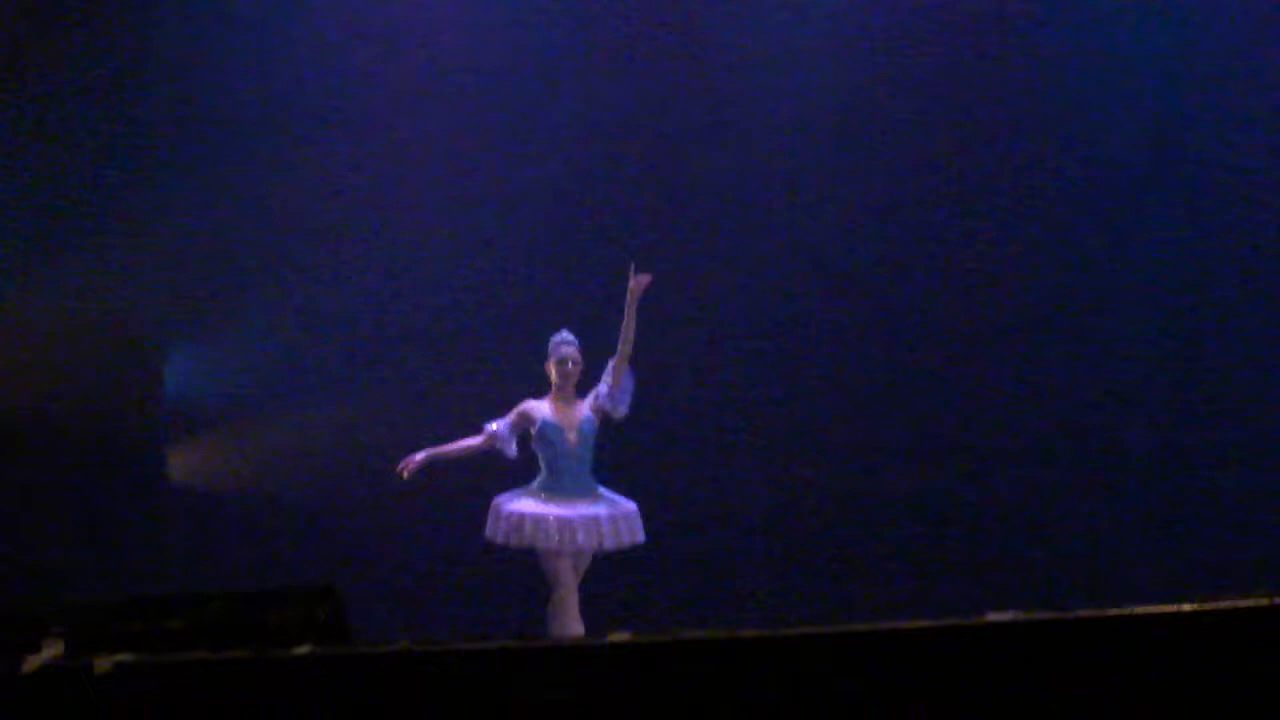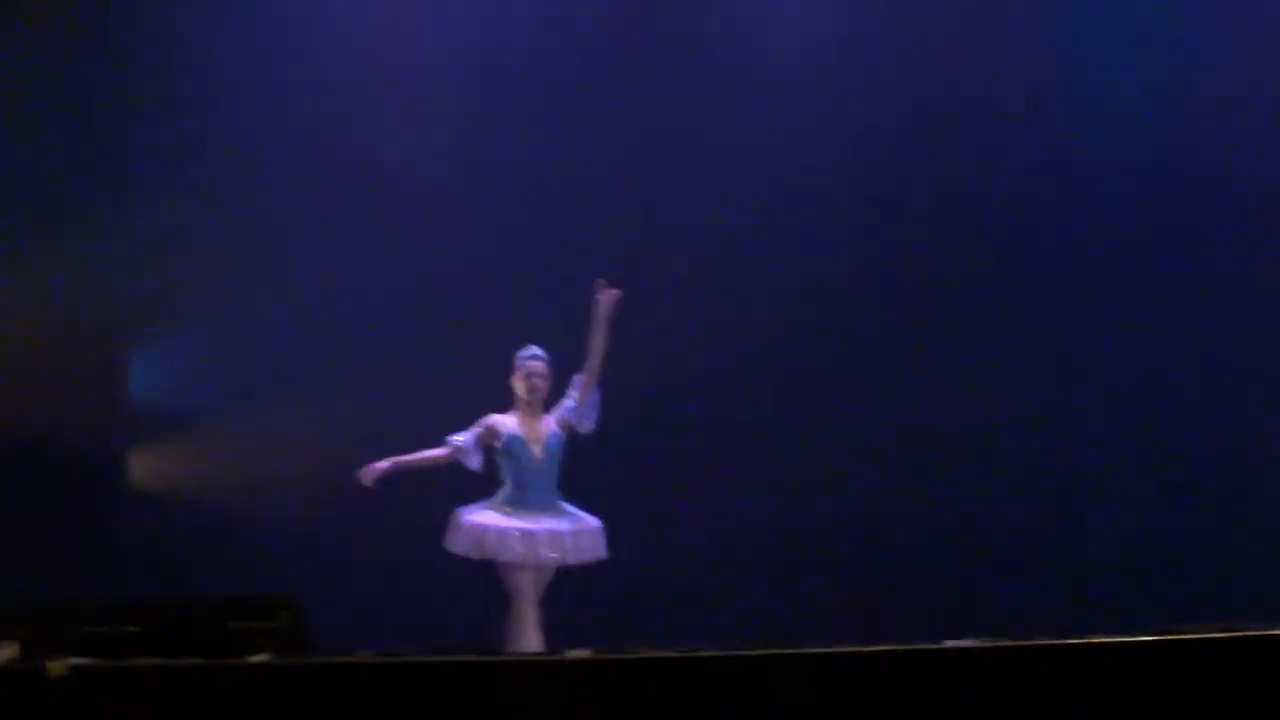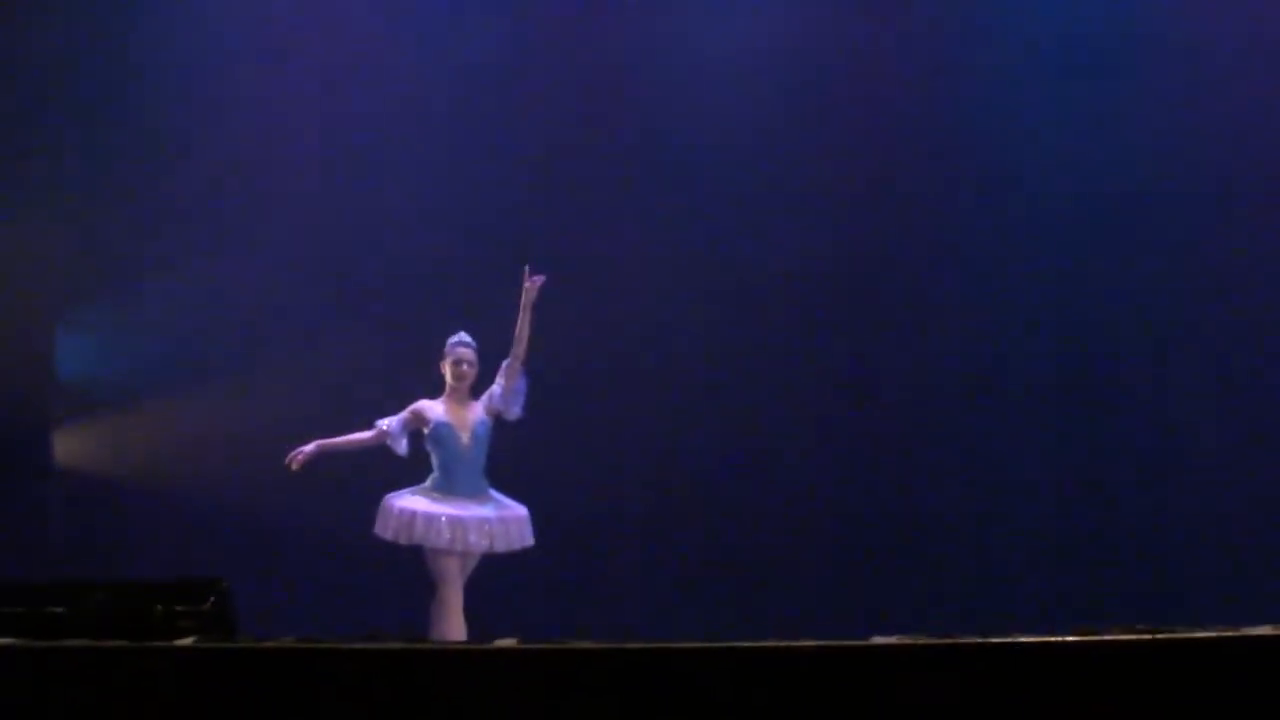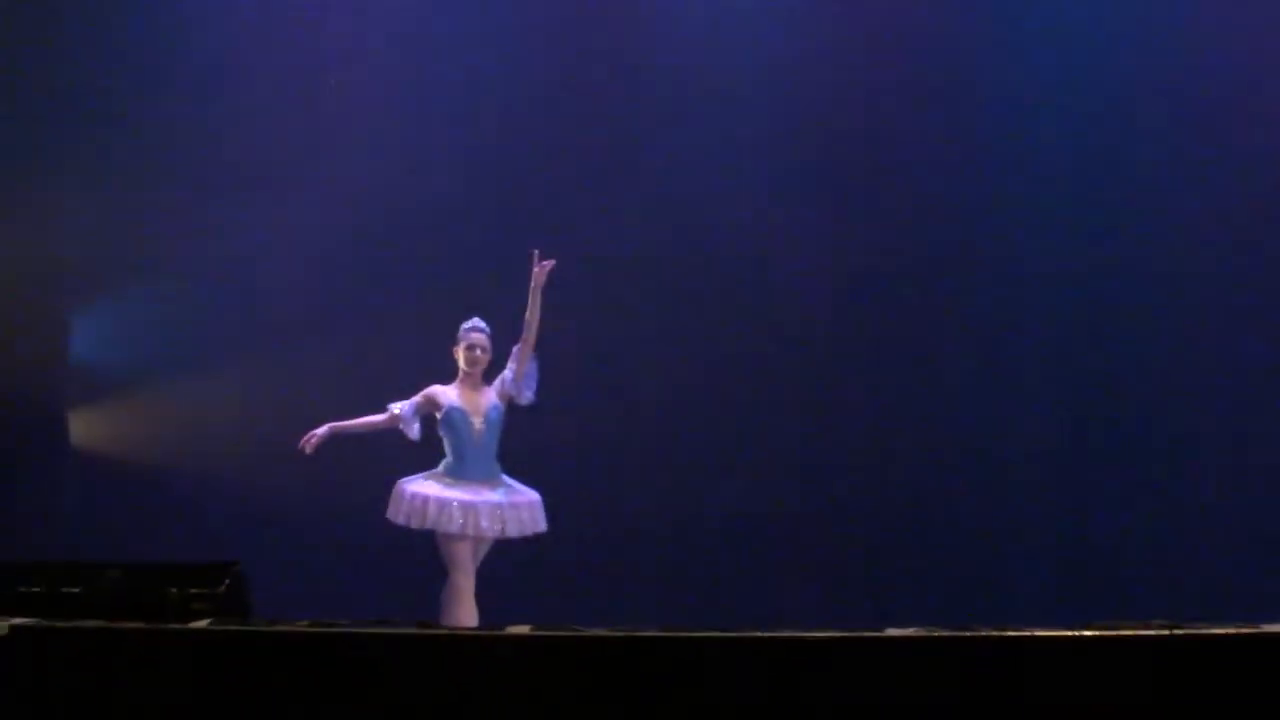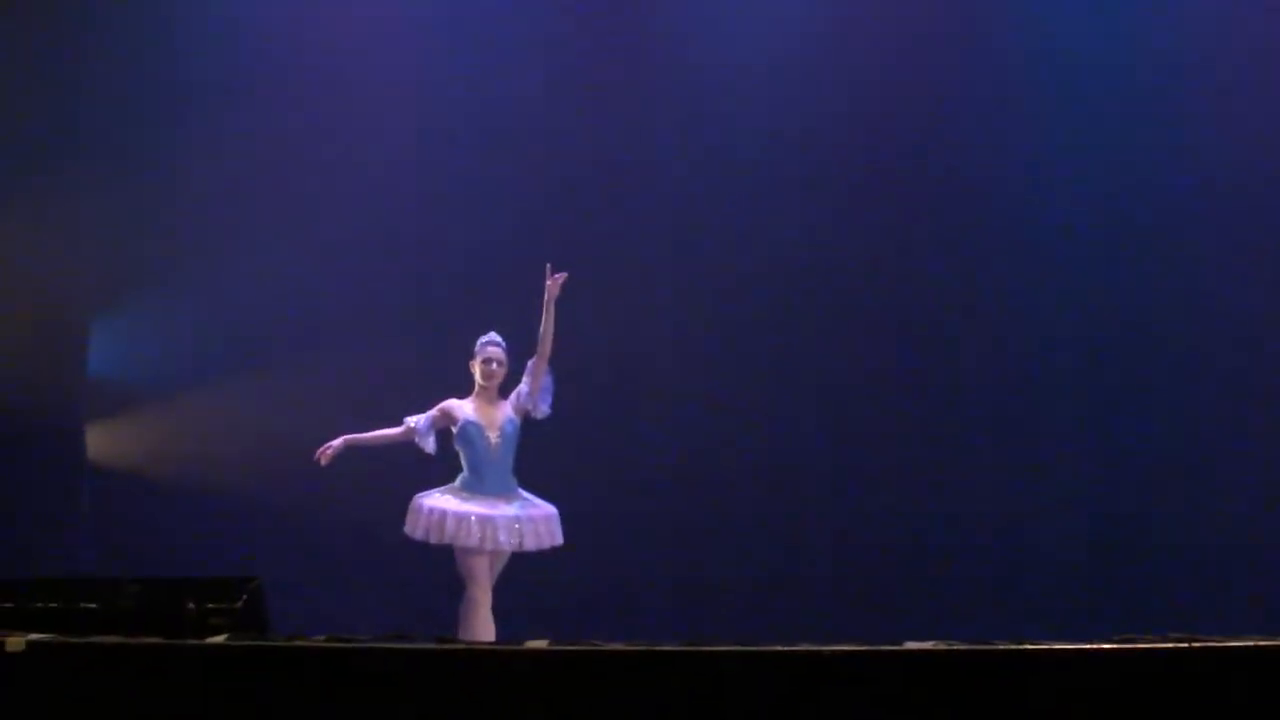
dt=0.3s
person 1, frame 1
left shoulder: (592, 406)
right shoulder: (531, 411)
left elbow: (622, 357)
right elbow: (482, 441)
left wrist: (632, 301)
right wrist: (428, 454)
left hip: (586, 507)
right hip: (547, 507)
left knee: (567, 591)
right knee: (565, 591)
person 1, frame 2
left shoulder: (560, 420)
right shoulder: (496, 424)
left elbow: (591, 372)
right elbow: (446, 453)
left wrist: (602, 317)
right wrist: (391, 463)
left hip: (550, 522)
right hip: (511, 520)
left knee: (528, 605)
right knee: (524, 605)
person 1, frame 3
left shoulder: (486, 407)
right shoulder: (425, 410)
left elbow: (516, 358)
right elbow: (373, 436)
left wrist: (526, 304)
right wrist: (318, 446)
left hip: (477, 508)
right hip: (439, 505)
left knee: (451, 591)
right knee: (450, 592)
person 1, frame 4
left shoulder: (500, 392)
right shoulder: (438, 395)
left elbow: (527, 342)
right elbow: (386, 419)
left wrist: (536, 288)
right wrist: (331, 428)
left hip: (490, 493)
right hip: (451, 491)
left knee: (462, 576)
right knee: (462, 578)
person 1, frame 5
left shoulder: (515, 407)
right shoulder: (454, 409)
left elbow: (542, 356)
right elbow: (401, 432)
left wrist: (549, 301)
right wrist: (348, 440)
left hip: (507, 507)
right hip: (468, 505)
left knee: (479, 591)
right knee: (479, 592)
